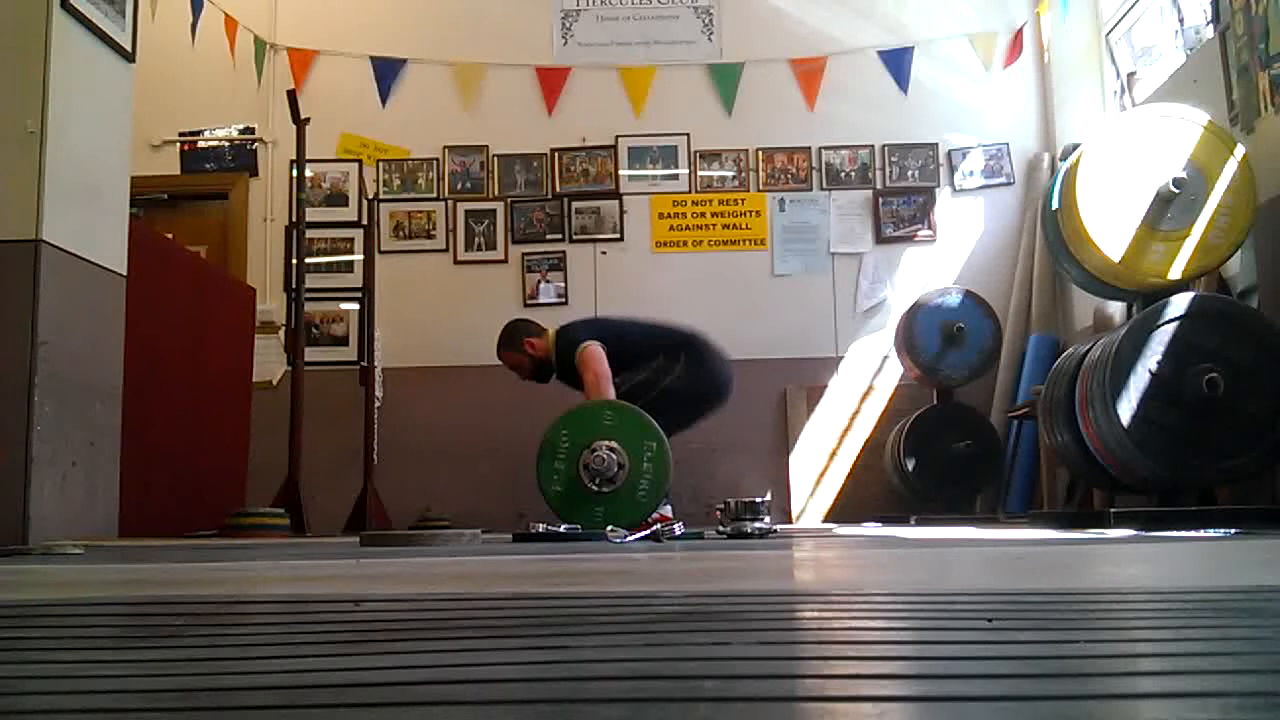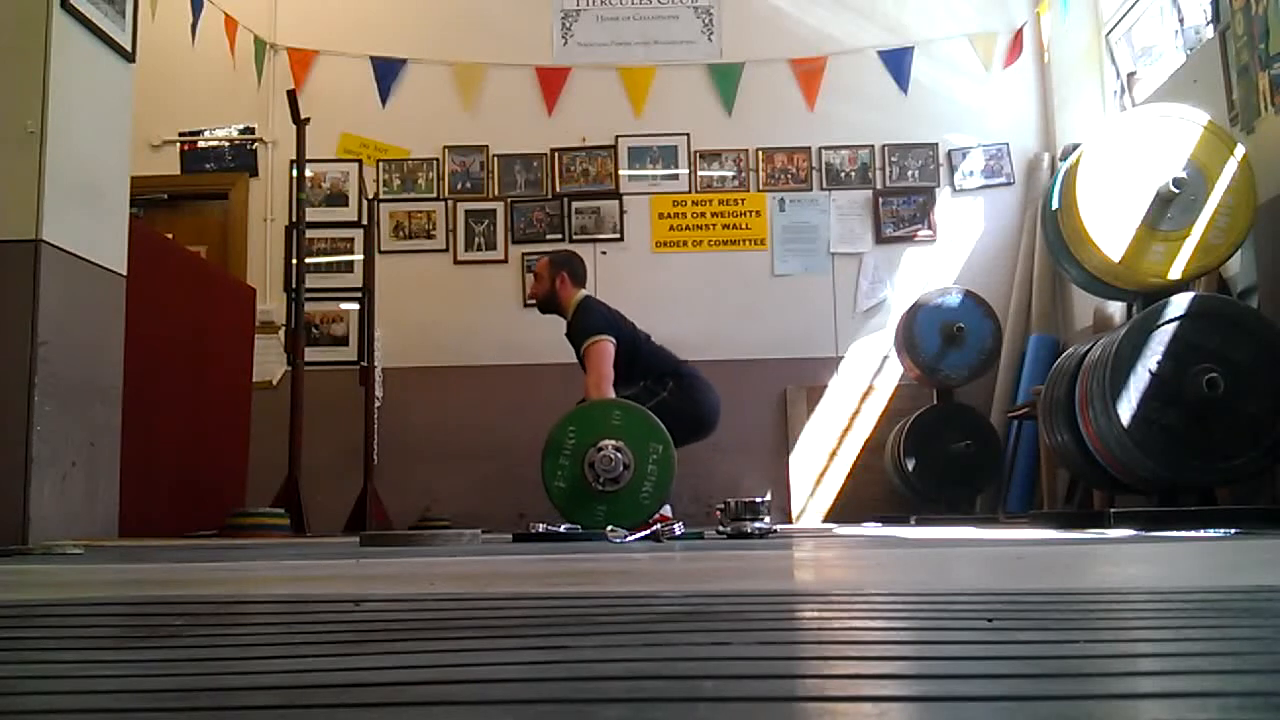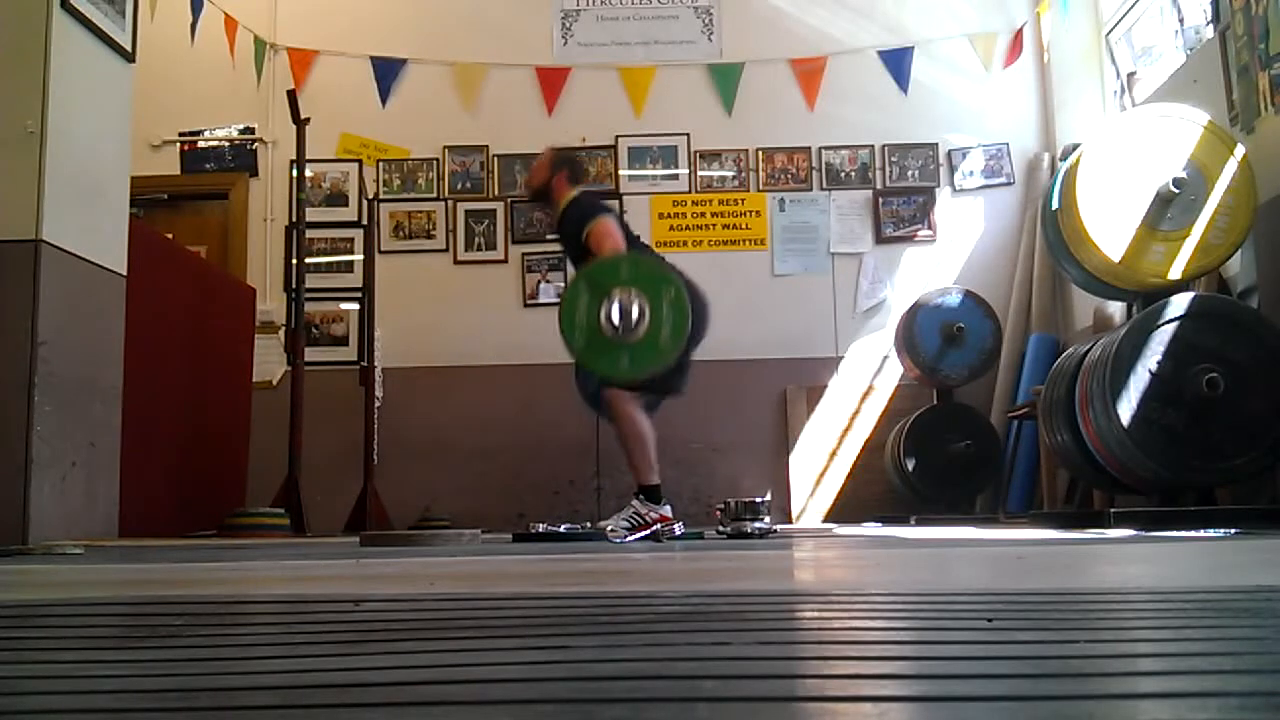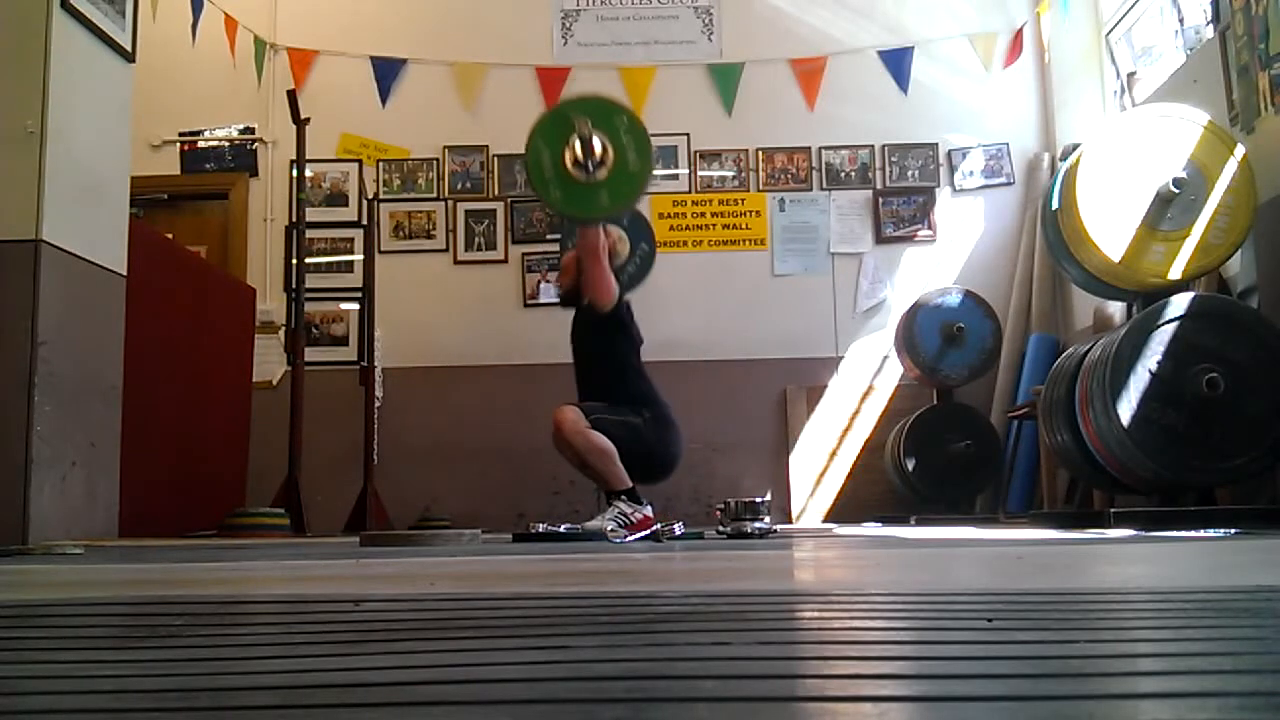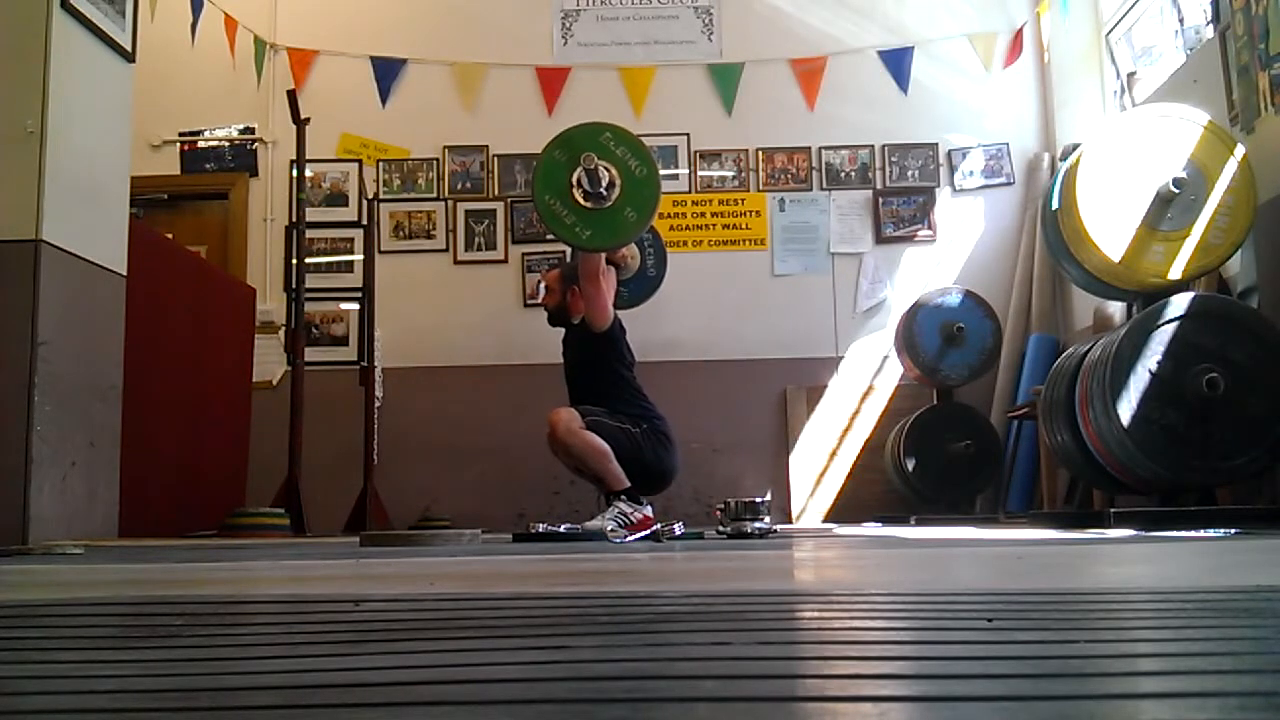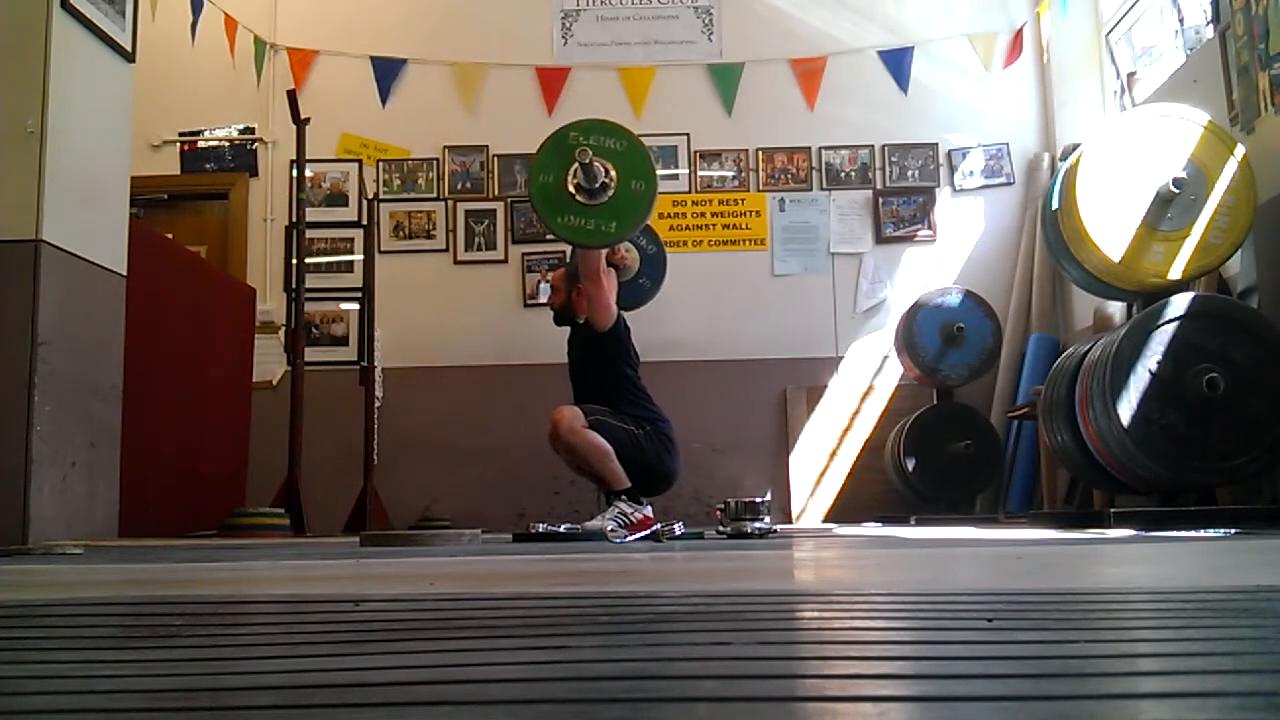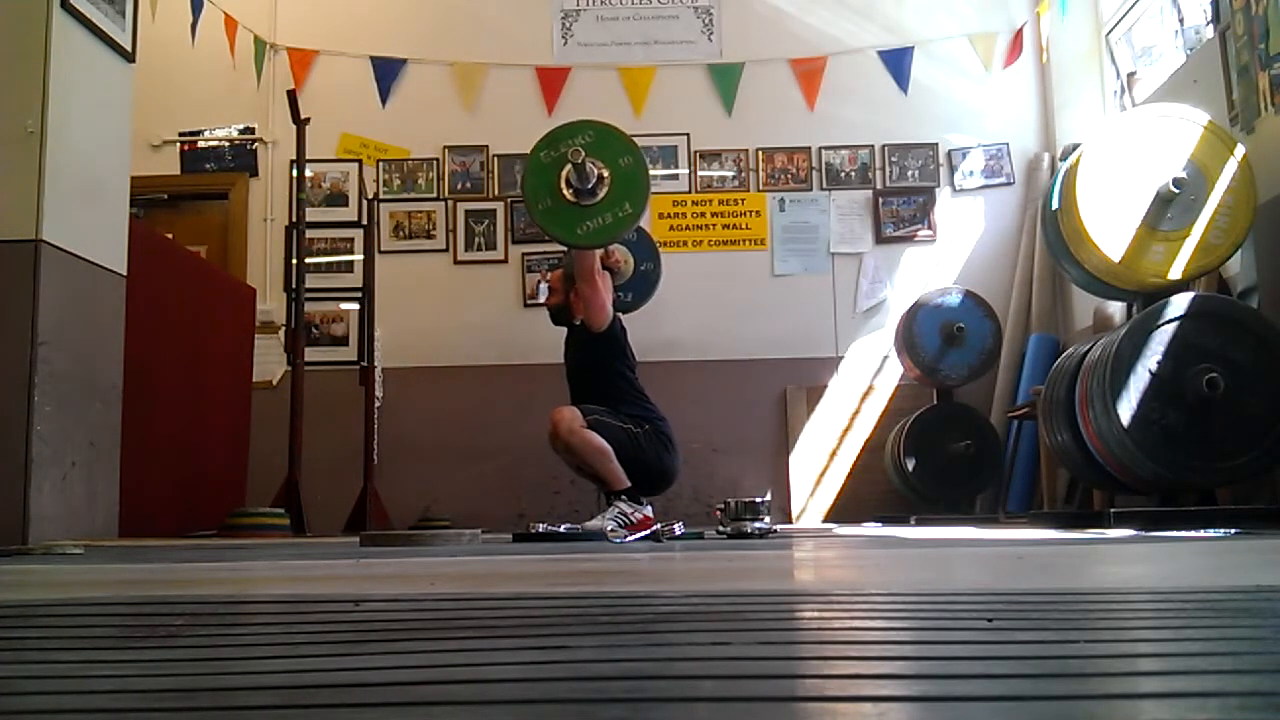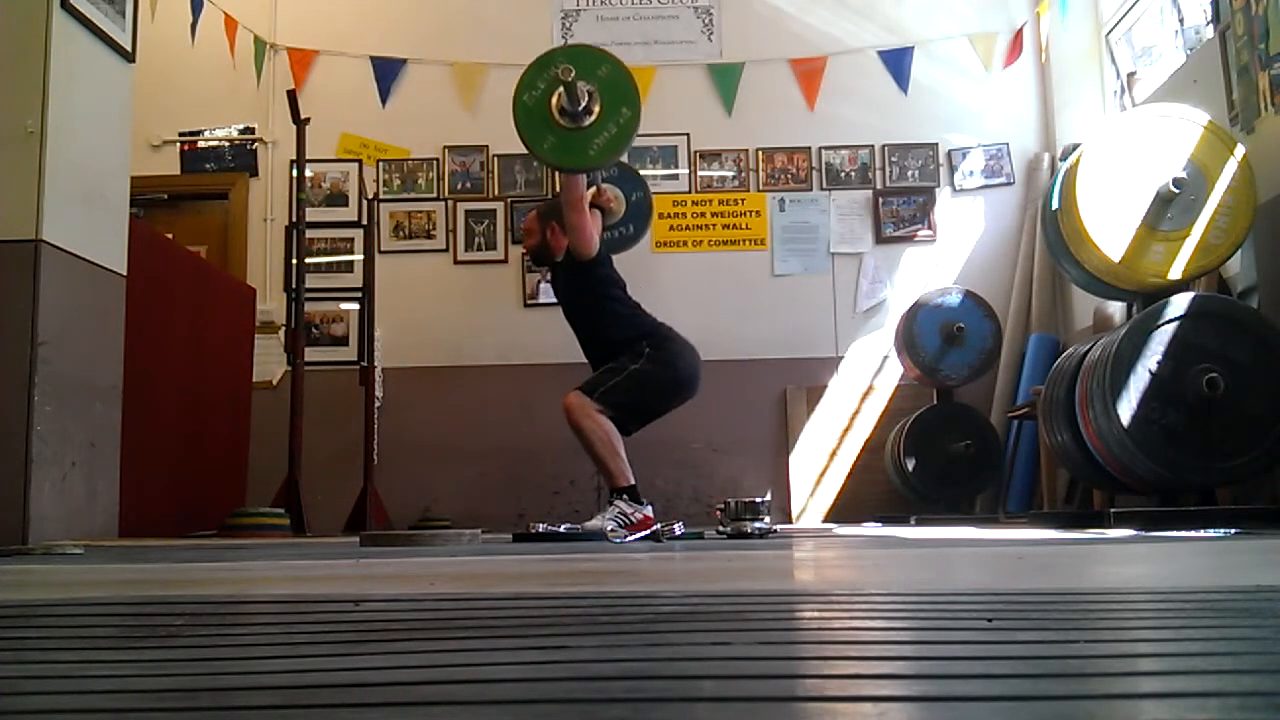
dt=0.7s
person 1, frame 1
left shoulder: (570, 339)
right shoulder: (566, 359)
left elbow: (599, 377)
left hip: (698, 368)
right hip: (708, 370)
left ankle: (653, 506)
person 1, frame 2
left shoulder: (589, 318)
right shoulder: (590, 315)
left elbow: (600, 382)
right elbow: (602, 382)
left hip: (685, 396)
right hip: (693, 401)
person 1, frame 3
left shoulder: (584, 212)
right shoulder: (574, 219)
left elbow: (614, 255)
left knee: (621, 398)
right knee: (620, 399)
left ankle: (652, 506)
right ankle: (646, 502)
person 1, frame 4
left shoulder: (607, 308)
right shoulder: (595, 311)
left elbow: (594, 254)
right elbow: (599, 255)
left hip: (652, 437)
right hip: (644, 433)
left knee: (568, 420)
right knee: (567, 431)
left ankle: (632, 506)
right ankle: (627, 503)
person 1, frame 5
left shoulder: (596, 327)
right shoulder: (581, 330)
left elbow: (593, 277)
right elbow: (604, 280)
left hip: (651, 449)
right hip: (639, 449)
left knee: (563, 422)
right knee: (560, 438)
left ankle: (631, 506)
right ankle: (627, 504)
person 1, frame 6
left shoulder: (602, 327)
right shoulder: (585, 330)
left elbow: (593, 275)
right elbow: (602, 278)
right wrist: (610, 260)
left hip: (654, 451)
right hip: (642, 451)
left knee: (565, 420)
right knee: (563, 436)
left ankle: (631, 505)
right ankle: (626, 502)
person 1, frame 7
left shoulder: (598, 329)
right shoulder: (582, 332)
left elbow: (588, 279)
right elbow: (598, 279)
right wrist: (607, 266)
left hip: (653, 451)
right hip: (646, 453)
left knee: (565, 420)
right knee: (563, 435)
left ankle: (631, 506)
right ankle: (627, 503)
person 1, frame 8
left shoulder: (581, 258)
right shoulder: (566, 266)
left elbow: (574, 204)
right elbow: (585, 212)
right wrist: (597, 205)
left hip: (664, 358)
right hip: (663, 363)
left knee: (580, 406)
right knee: (594, 418)
left ankle: (632, 506)
right ankle: (629, 504)
